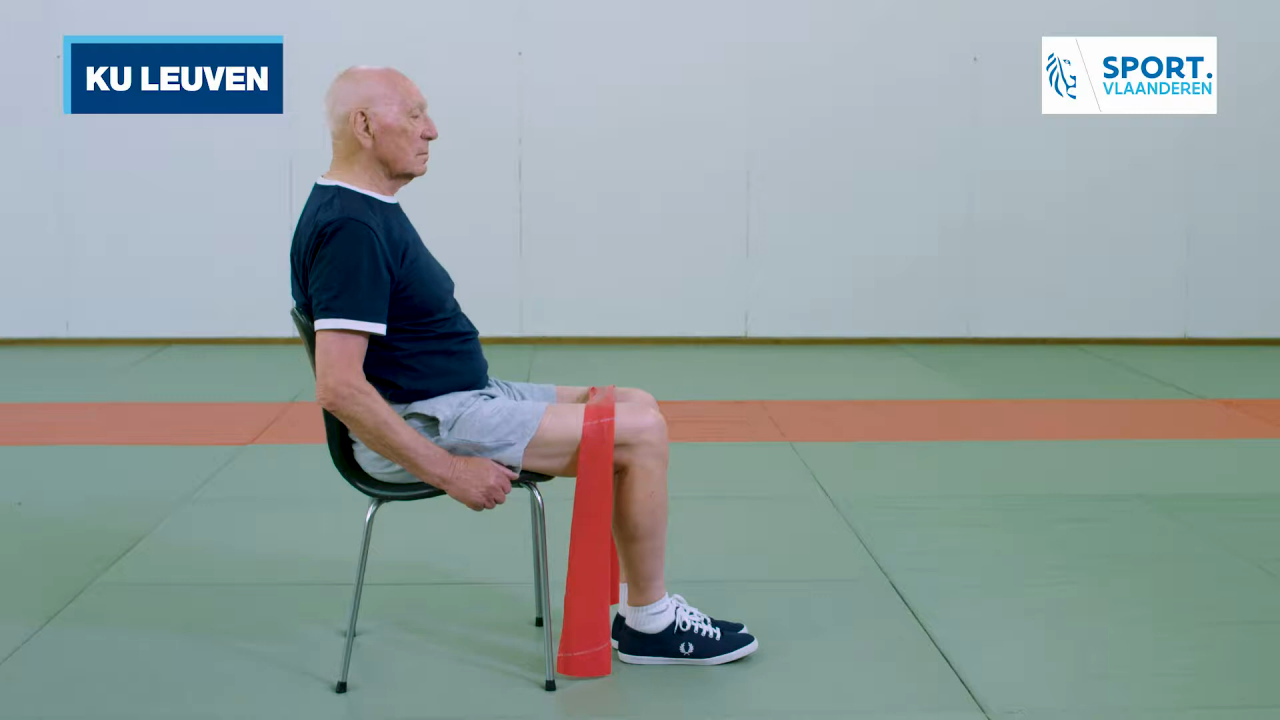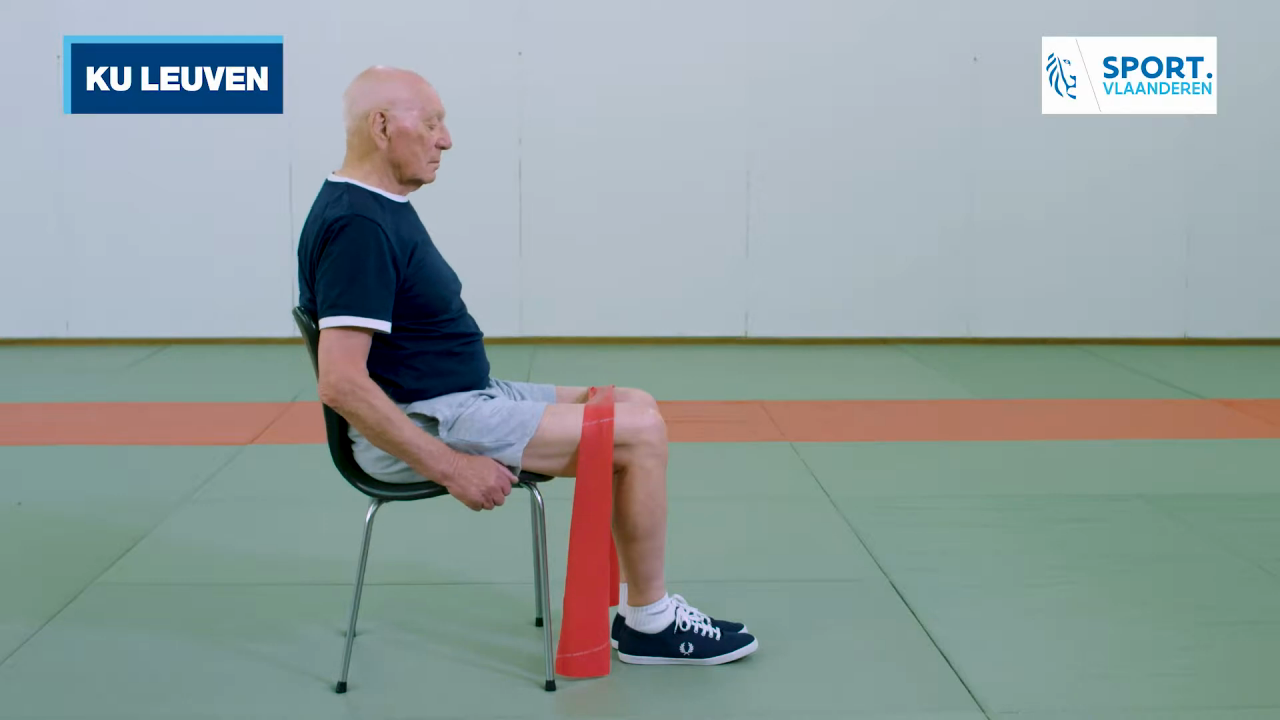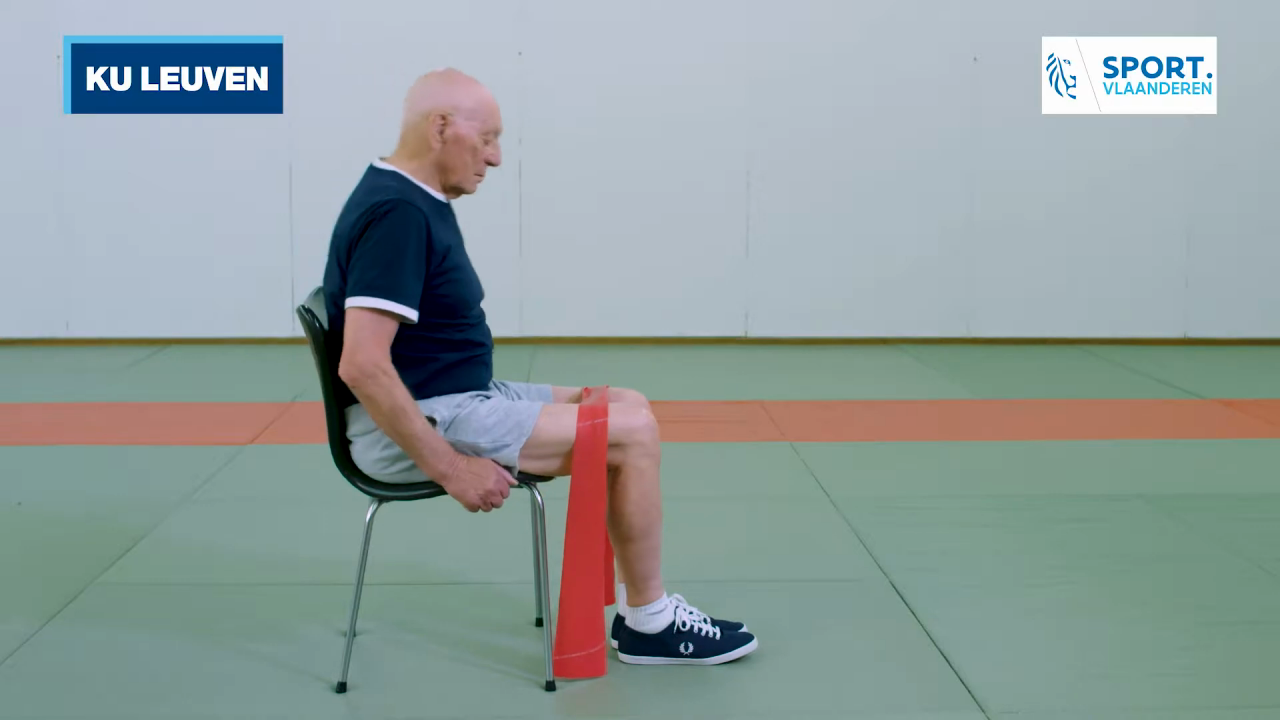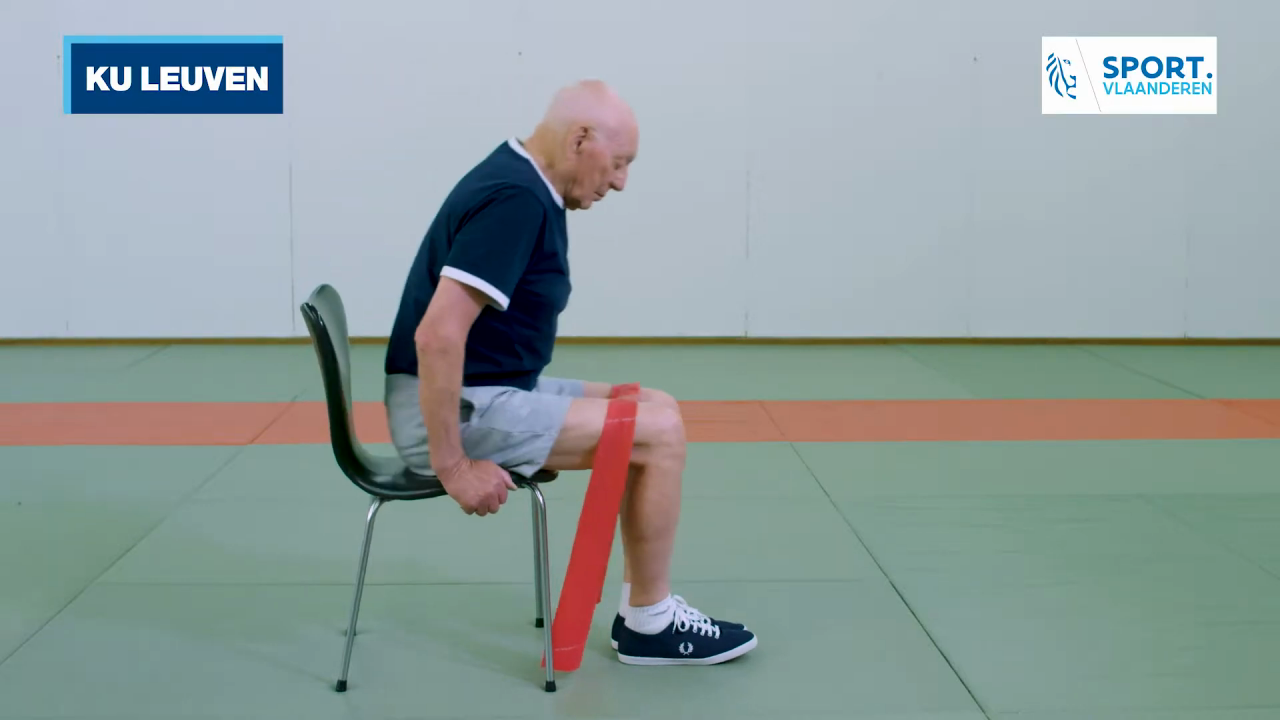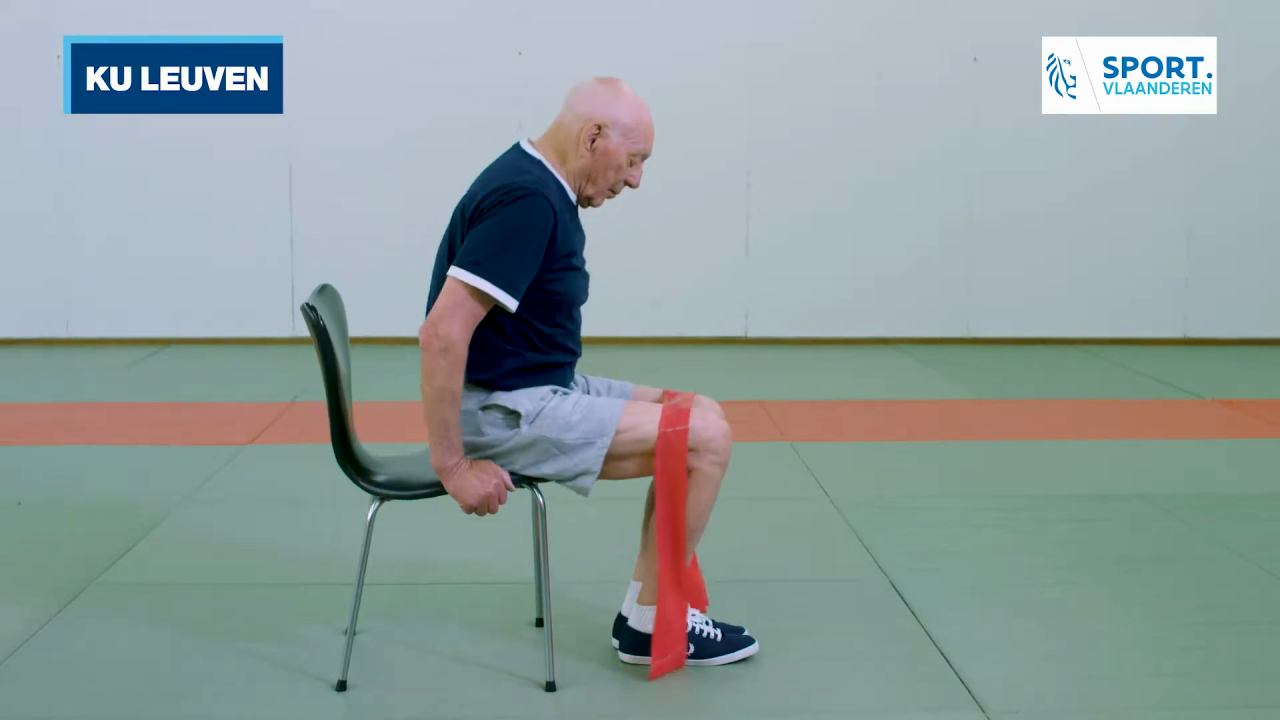
dt=0.5s
person 1, frame 1
left shoulder: (369, 208)
right shoulder: (348, 227)
right elbow: (339, 387)
right wrist: (447, 471)
left hip: (464, 398)
right hip: (427, 425)
left knee: (636, 409)
right knee: (641, 433)
left ankle: (643, 607)
right ankle: (650, 623)
person 1, frame 2
left shoulder: (379, 207)
right shoulder: (358, 224)
right elbow: (342, 382)
right wrist: (450, 468)
left hip: (466, 397)
right hip: (426, 425)
left knee: (635, 407)
right knee: (639, 434)
left ankle: (642, 607)
right ankle: (650, 623)
person 1, frame 3
left shoulder: (415, 199)
right shoulder: (398, 212)
right elbow: (363, 364)
right wrist: (449, 467)
left hip: (458, 399)
right hip: (419, 423)
left knee: (628, 408)
right knee: (632, 434)
left ankle: (642, 608)
right ankle: (651, 623)
person 1, frame 4
left shoulder: (522, 185)
right shoulder: (515, 199)
right elbow: (438, 335)
right wrist: (453, 465)
left hip: (492, 392)
right hip: (456, 409)
left knee: (656, 408)
right knee: (658, 434)
left ankle: (647, 610)
right ankle: (650, 623)
person 1, frame 5
left shoulder: (538, 186)
right shoulder: (528, 201)
right elbow: (442, 334)
right wrist: (451, 465)
left hip: (539, 390)
right hip: (502, 412)
left knee: (703, 418)
right knee: (705, 440)
left ankle: (648, 608)
right ankle: (653, 621)
